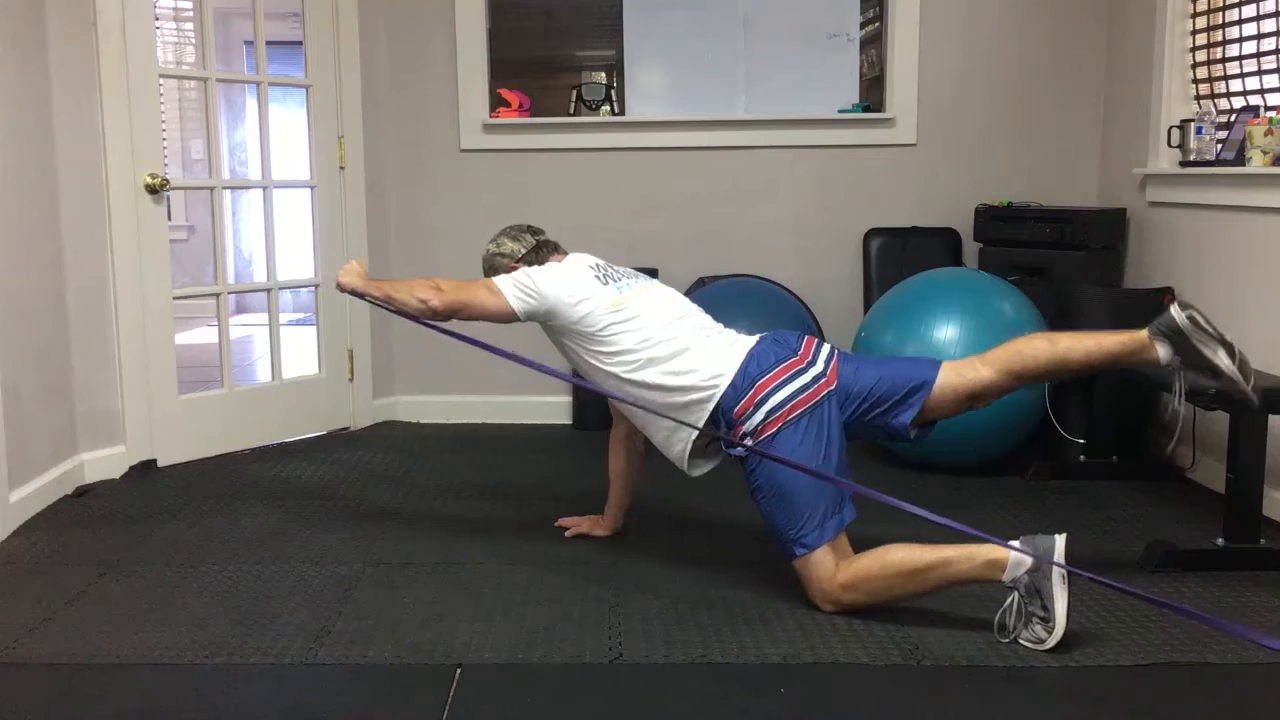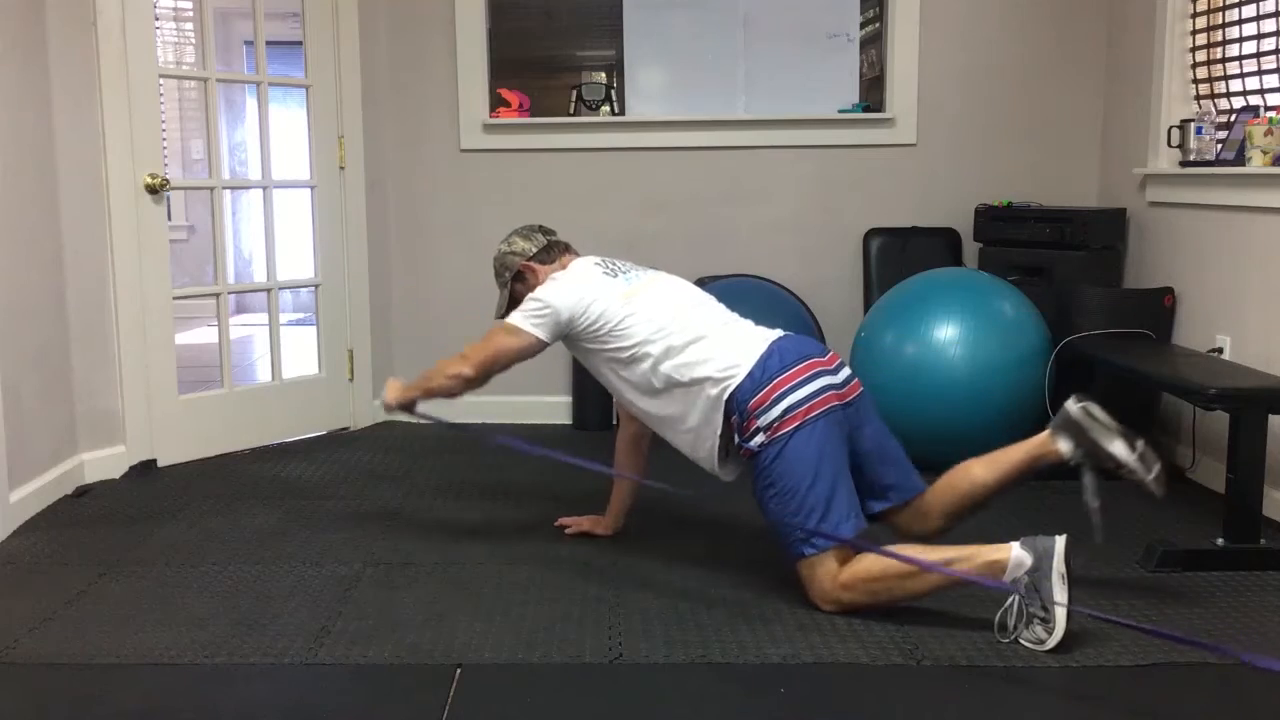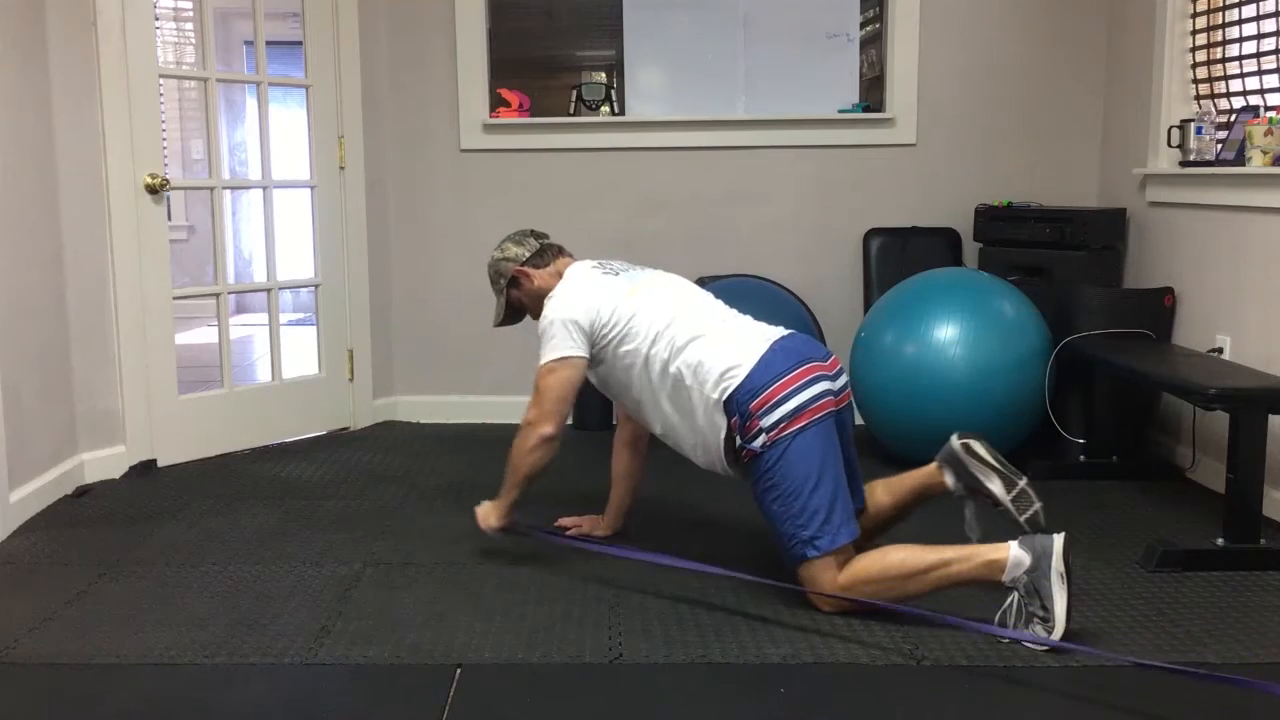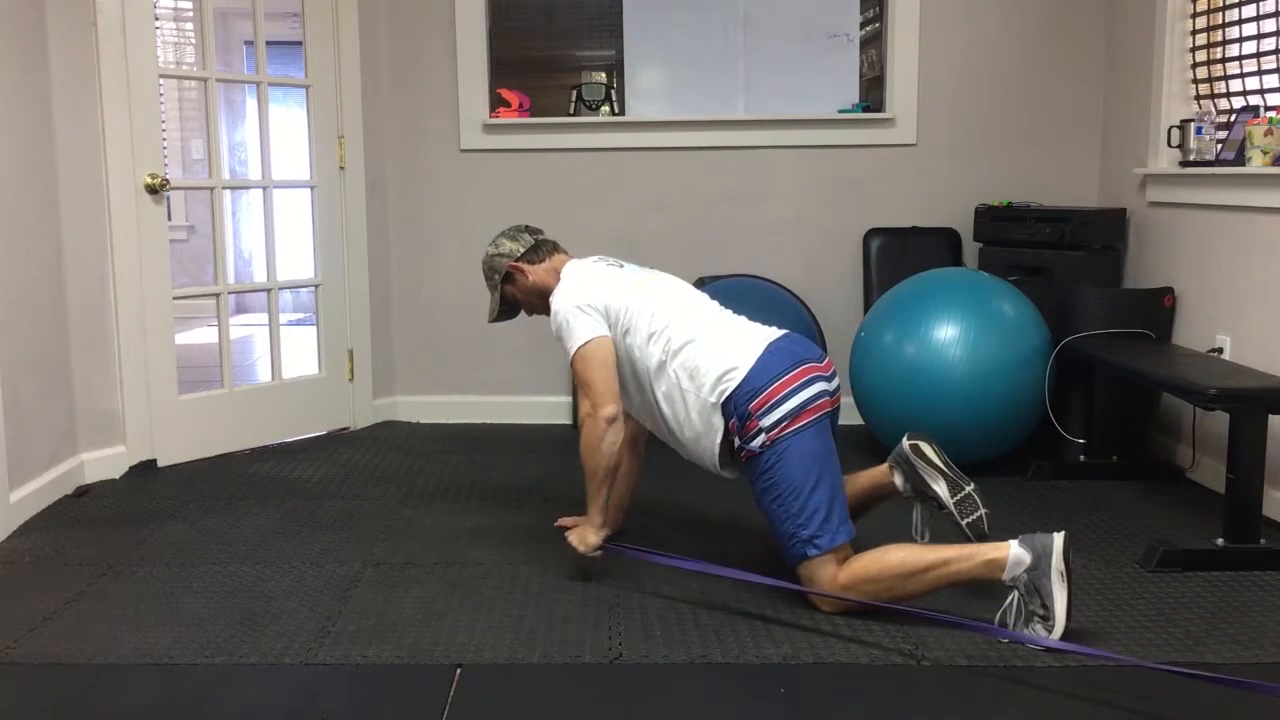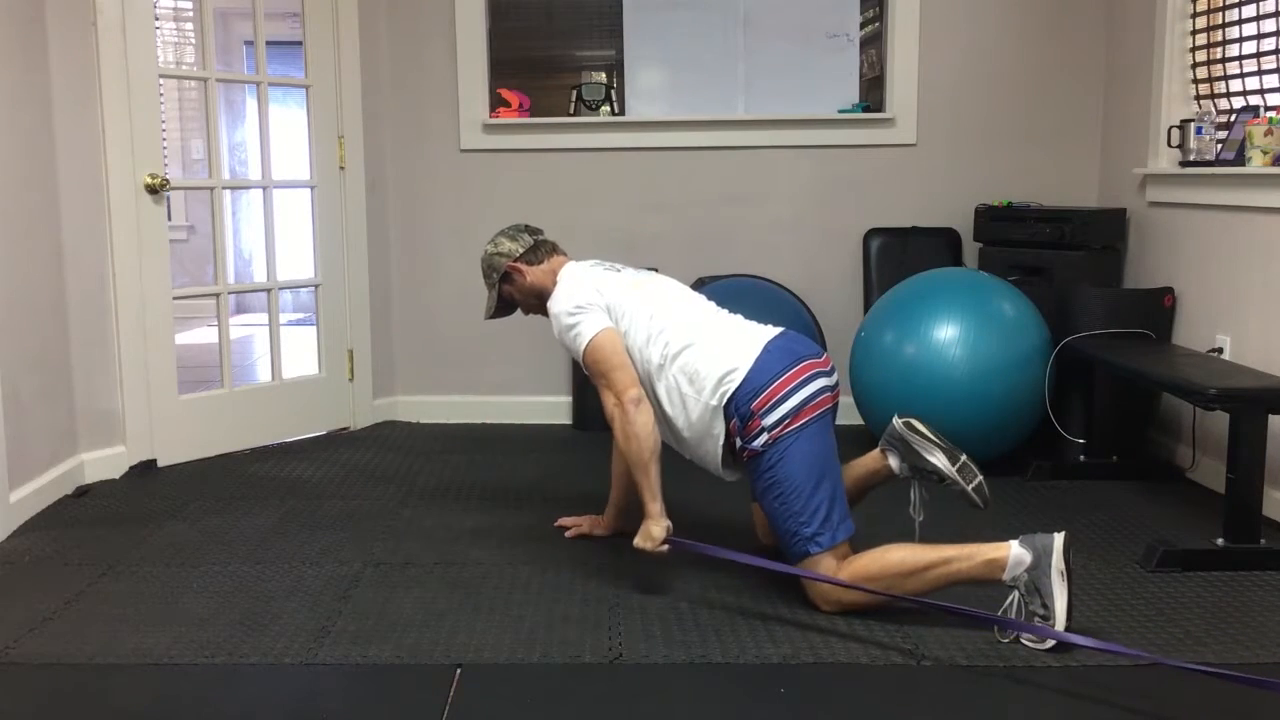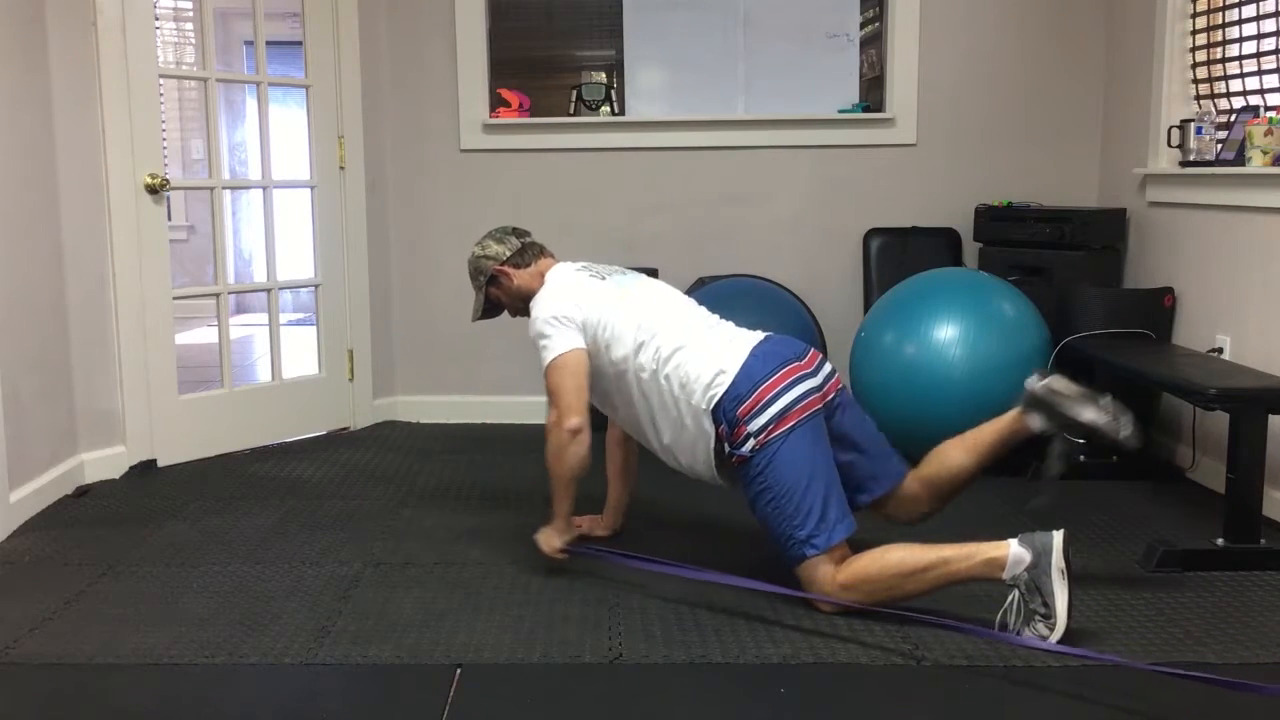
dt=0.5s
person 1, frame 1
left shoulder: (550, 286)
right shoulder: (604, 282)
left elbow: (438, 301)
right elbow: (629, 418)
left wrist: (366, 284)
right wrist: (609, 517)
left hip: (768, 407)
right hip: (799, 364)
left knee: (834, 581)
right knee: (980, 375)
left ankle: (1013, 560)
right ankle: (1160, 340)
person 1, frame 2
left shoulder: (562, 294)
right shoulder: (618, 282)
left elbow: (470, 368)
right elbow: (635, 418)
left wrist: (406, 392)
right wrist: (609, 517)
left hip: (775, 406)
right hip: (812, 369)
left knee: (834, 583)
right knee: (924, 514)
left ankle: (1014, 560)
right ankle: (1060, 438)
person 1, frame 3
left shoulder: (565, 306)
right shoulder: (613, 283)
left elbow: (542, 429)
right elbow: (635, 419)
left wrist: (503, 507)
right wrist: (609, 520)
left hip: (772, 405)
right hip: (806, 371)
left knee: (832, 582)
right knee: (851, 527)
left ankle: (1017, 559)
right ankle: (950, 470)
person 1, frame 4
left shoulder: (572, 298)
right shoulder: (607, 278)
left elbow: (604, 415)
right elbow: (634, 416)
left wrist: (592, 521)
right wrist: (613, 517)
left hip: (768, 405)
right hip: (798, 367)
left knee: (832, 584)
right knee: (805, 519)
left ankle: (1016, 557)
right ankle: (897, 474)
person 1, frame 5
left shoulder: (570, 302)
right shoulder: (606, 281)
left elbow: (629, 405)
right elbow: (633, 408)
left wrist: (653, 513)
right wrist: (609, 518)
left hip: (769, 403)
right hip: (795, 366)
left knee: (832, 583)
right knee: (774, 532)
left ankle: (1018, 557)
right ankle: (891, 455)
person 1, frame 6
left shoulder: (551, 306)
right shoulder: (598, 280)
left elbow: (571, 427)
right elbow: (625, 413)
left wrist: (560, 524)
right wrist: (608, 518)
left hip: (760, 410)
right hip: (794, 366)
left knee: (835, 583)
right knee: (913, 497)
left ankle: (1010, 556)
right ankle: (1032, 412)
